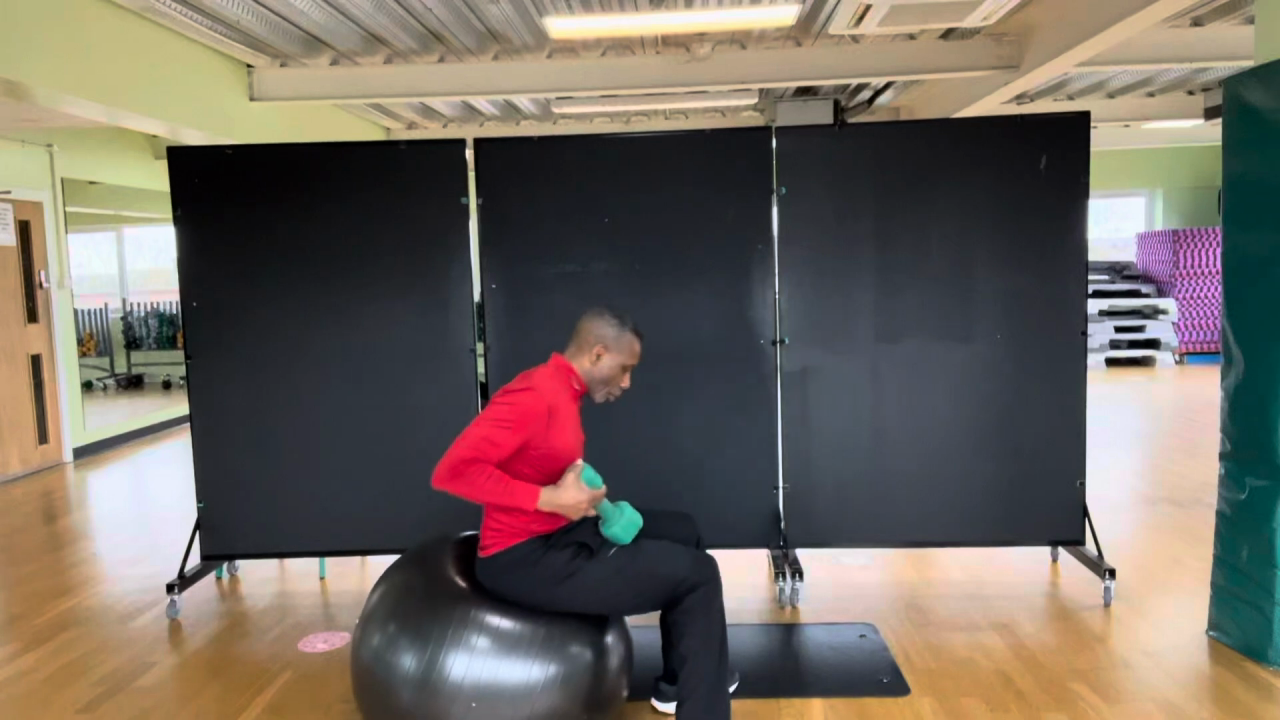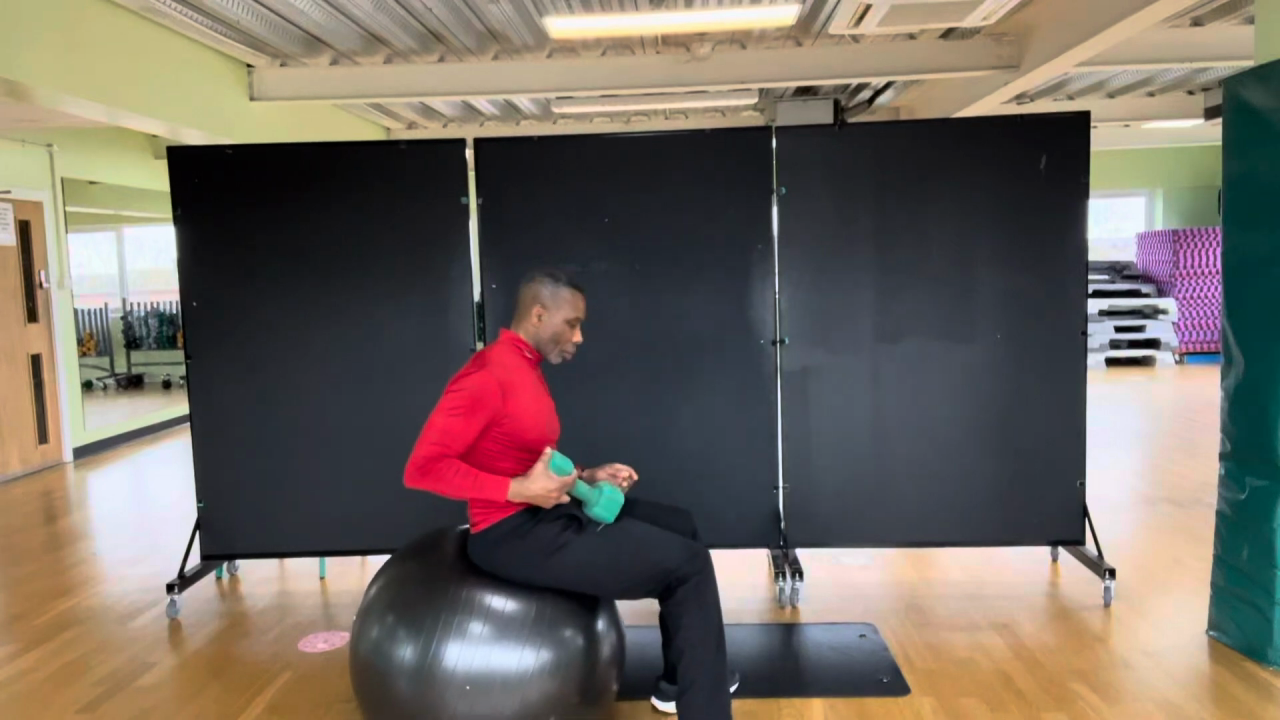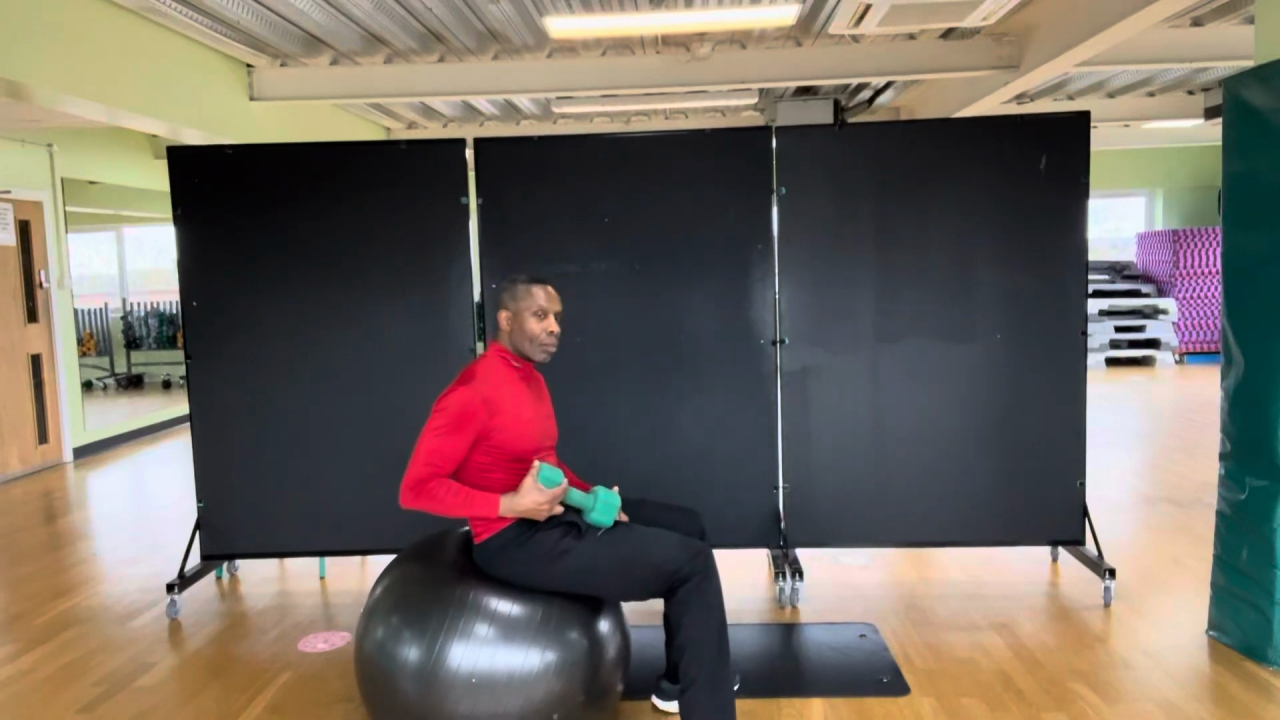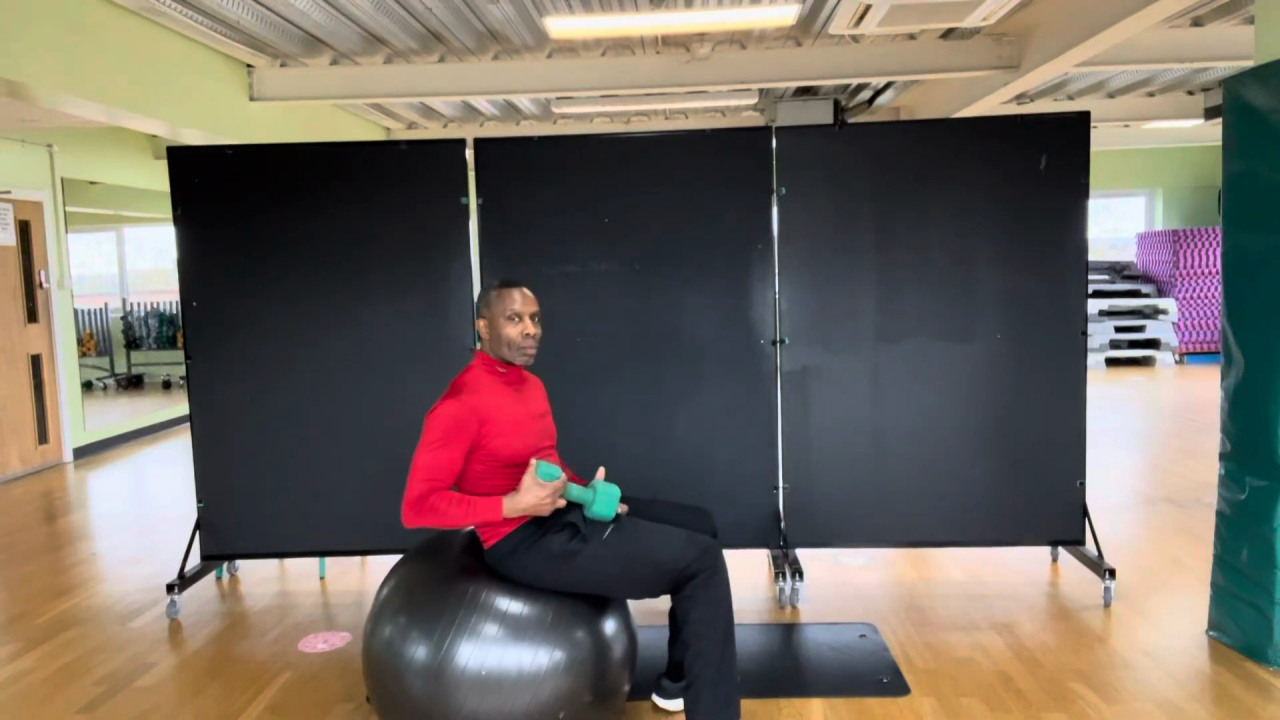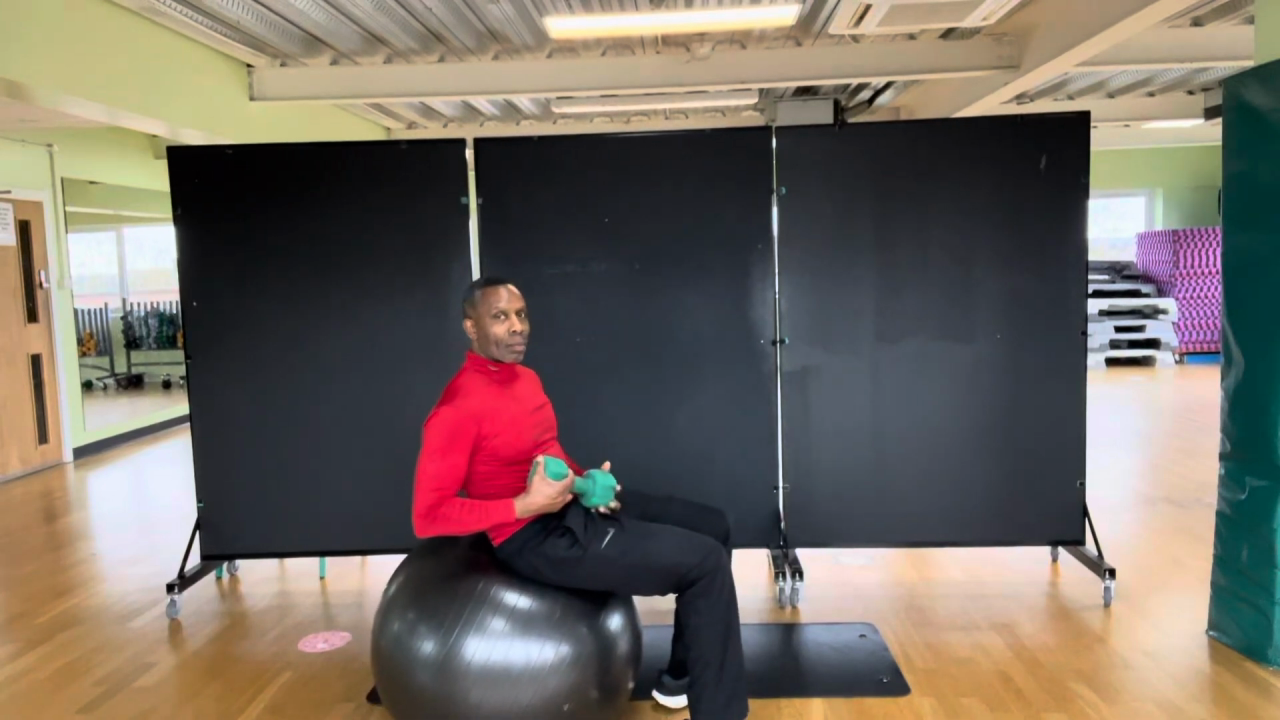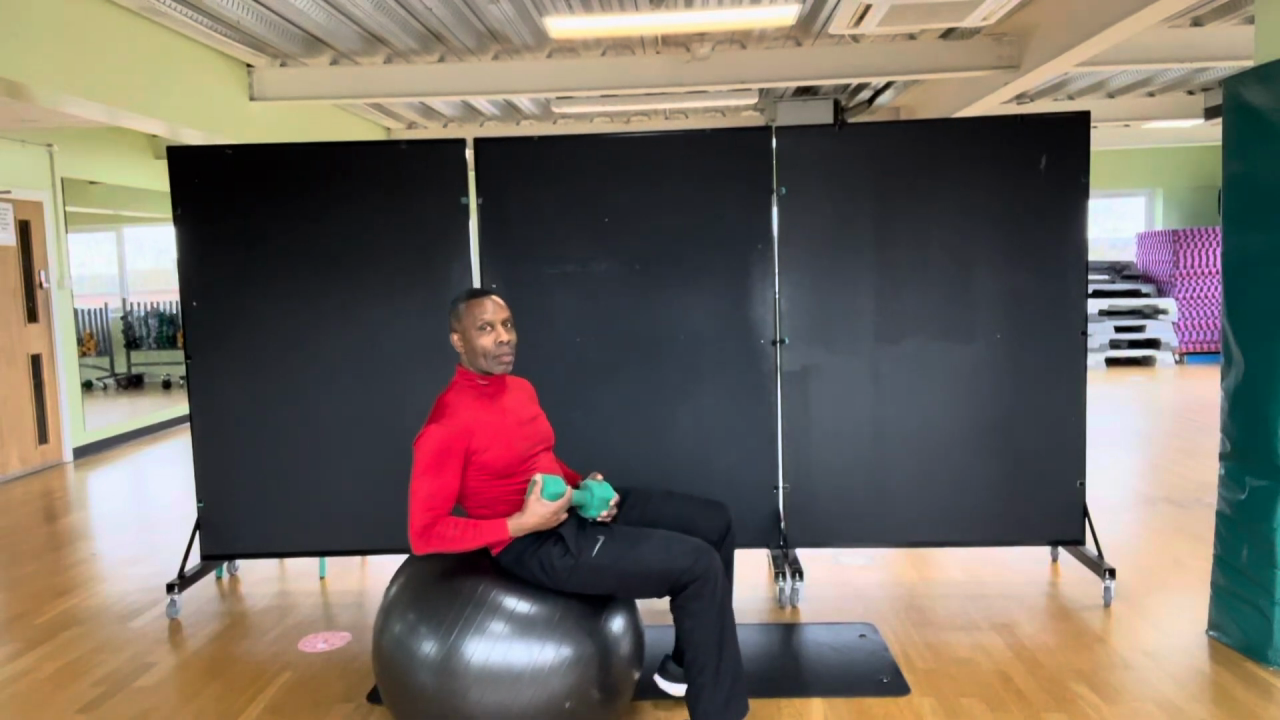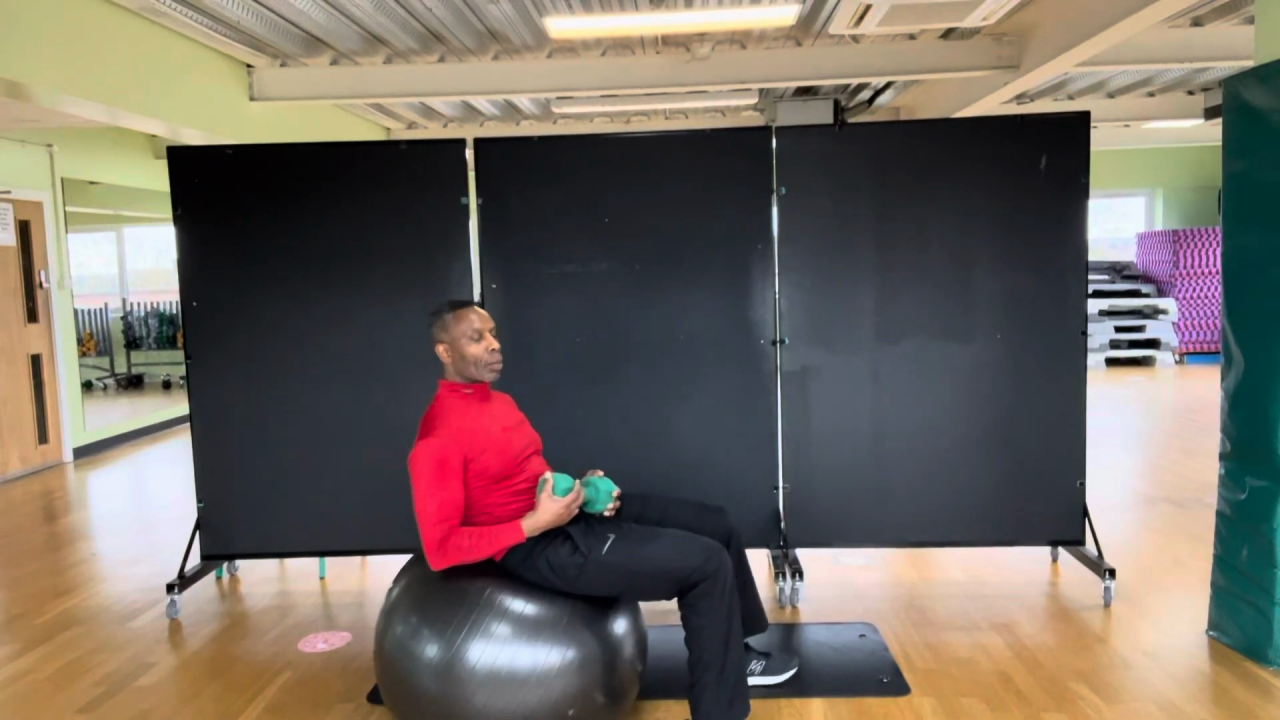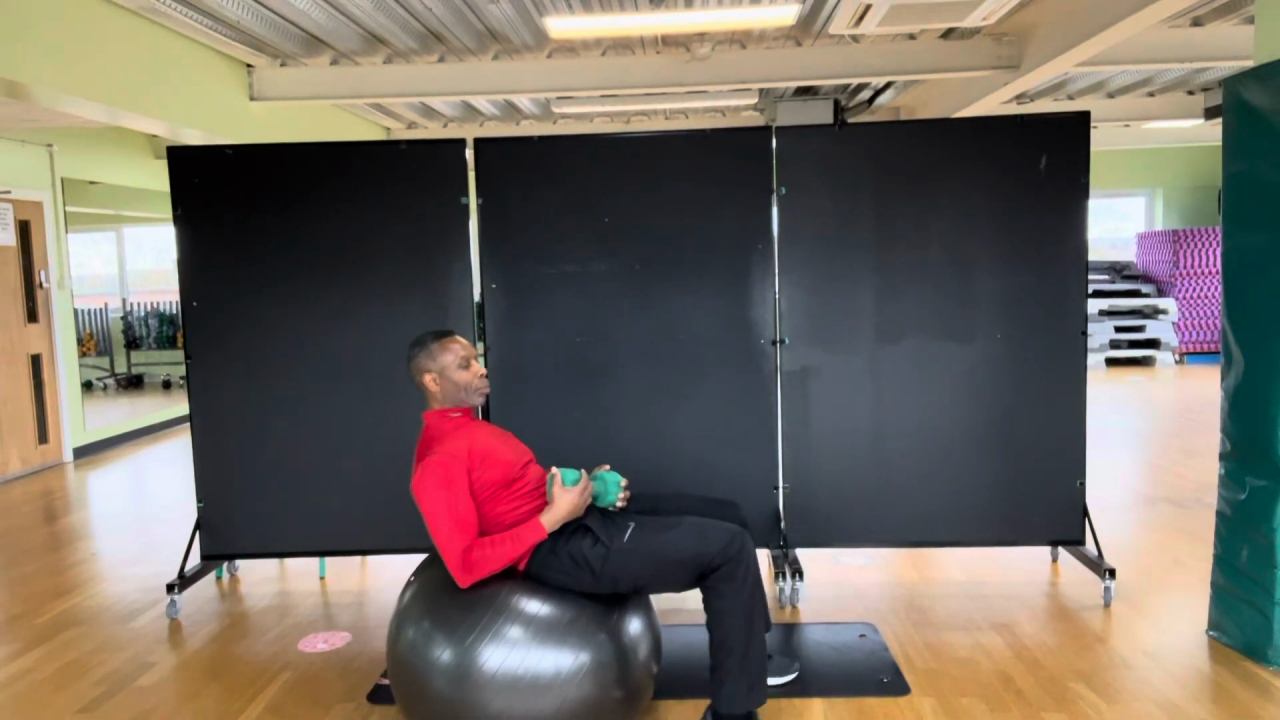
dt=0.3s
person 1, frame 1
left shoulder: (560, 393)
right shoulder: (537, 397)
right elbow: (453, 469)
left wrist: (580, 503)
right wrist: (549, 499)
left hip: (556, 534)
right hip: (525, 560)
left knee: (681, 533)
right knee: (697, 574)
left ankle: (678, 682)
person 1, frame 2
left shoulder: (525, 369)
right shoulder: (488, 376)
right elbow: (422, 467)
left wrist: (586, 477)
right wrist: (519, 490)
left hip: (545, 514)
right hip: (514, 536)
left knee: (678, 525)
right knee: (689, 564)
left ankle: (680, 680)
person 1, frame 3
left shoulder: (532, 380)
right shoulder: (473, 392)
right elbow: (416, 488)
right wrist: (511, 504)
left hip: (557, 515)
right hip: (518, 541)
left knee: (687, 526)
right knee: (692, 563)
left ankle: (680, 680)
person 1, frame 4
left shoulder: (530, 384)
right shoulder: (462, 404)
right elbow: (418, 506)
right wrist: (514, 504)
left hip: (566, 513)
right hip: (528, 542)
left knee: (698, 526)
right knee: (700, 559)
left ankle: (680, 678)
person 1, frame 5
left shoulder: (526, 379)
right shoulder: (458, 409)
right elbow: (429, 515)
right wrist: (526, 505)
left hip: (578, 507)
right hip: (538, 537)
left knee: (712, 526)
right knee: (705, 562)
left ankle: (681, 674)
person 1, frame 6
left shoulder: (521, 389)
right shoulder: (447, 426)
right elbow: (424, 533)
right wrist: (521, 523)
left hip: (576, 511)
right hip: (537, 545)
left knee: (714, 521)
right knee: (697, 566)
left ankle: (683, 665)
person 1, frame 7
left shoulder: (498, 402)
right shoulder: (440, 438)
right elbow: (440, 549)
left wrist: (583, 487)
right wrist: (538, 522)
left hip: (576, 512)
right hip: (543, 547)
left knee: (713, 524)
right knee: (707, 563)
left ankle: (735, 652)
person 1, frame 8
left shoulder: (472, 428)
right shoulder: (438, 461)
right elbow: (465, 565)
left wrist: (589, 486)
right wrist: (554, 516)
left hip: (585, 516)
right hip: (564, 548)
left knee: (726, 517)
right knee: (729, 547)
left ankle: (745, 656)
